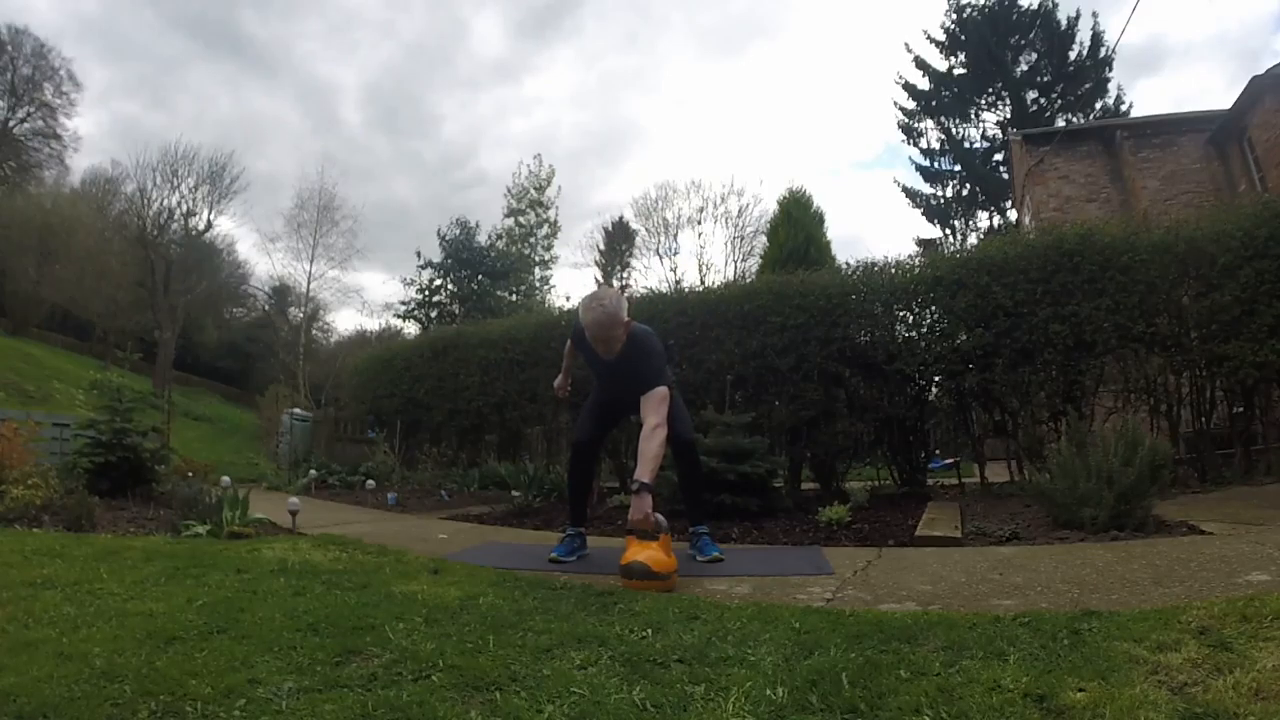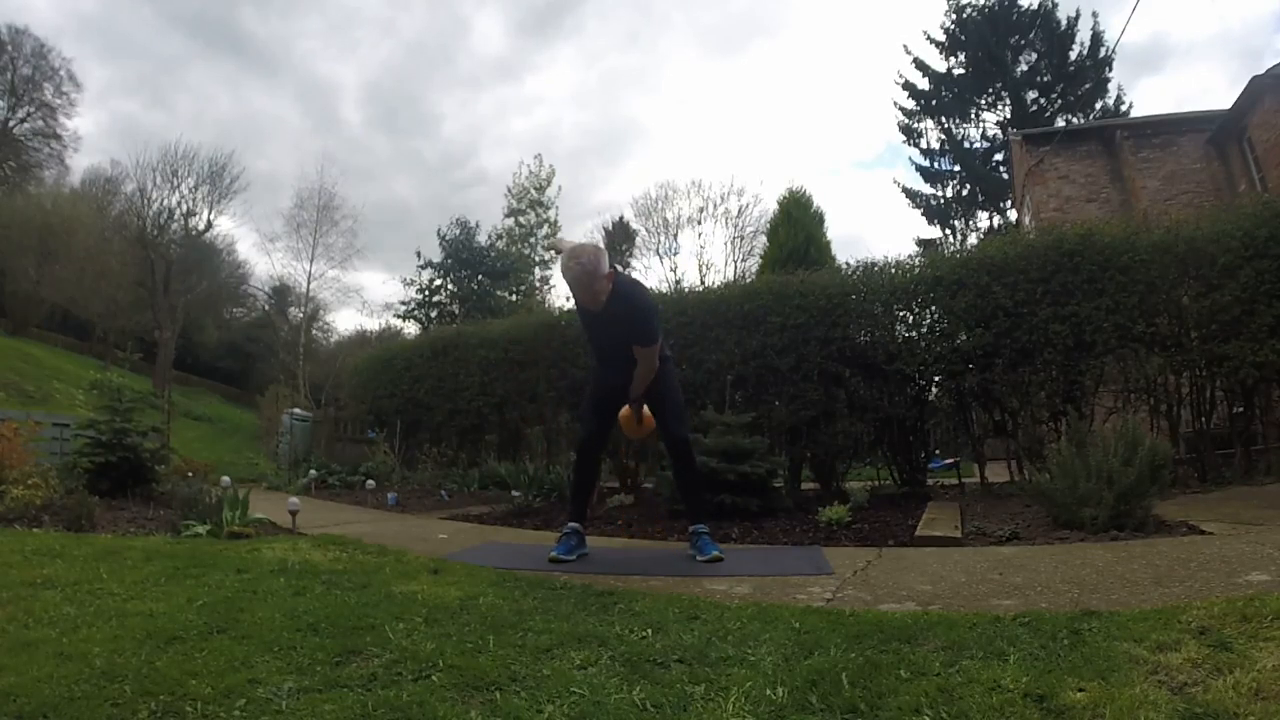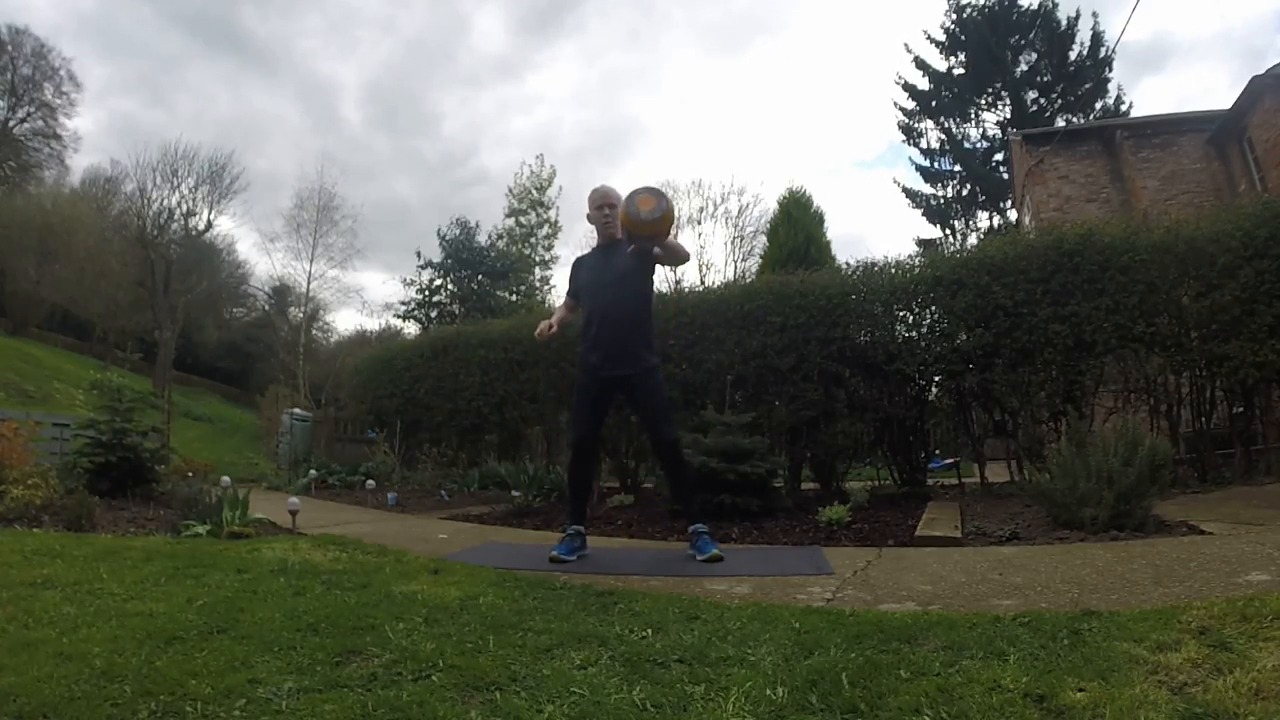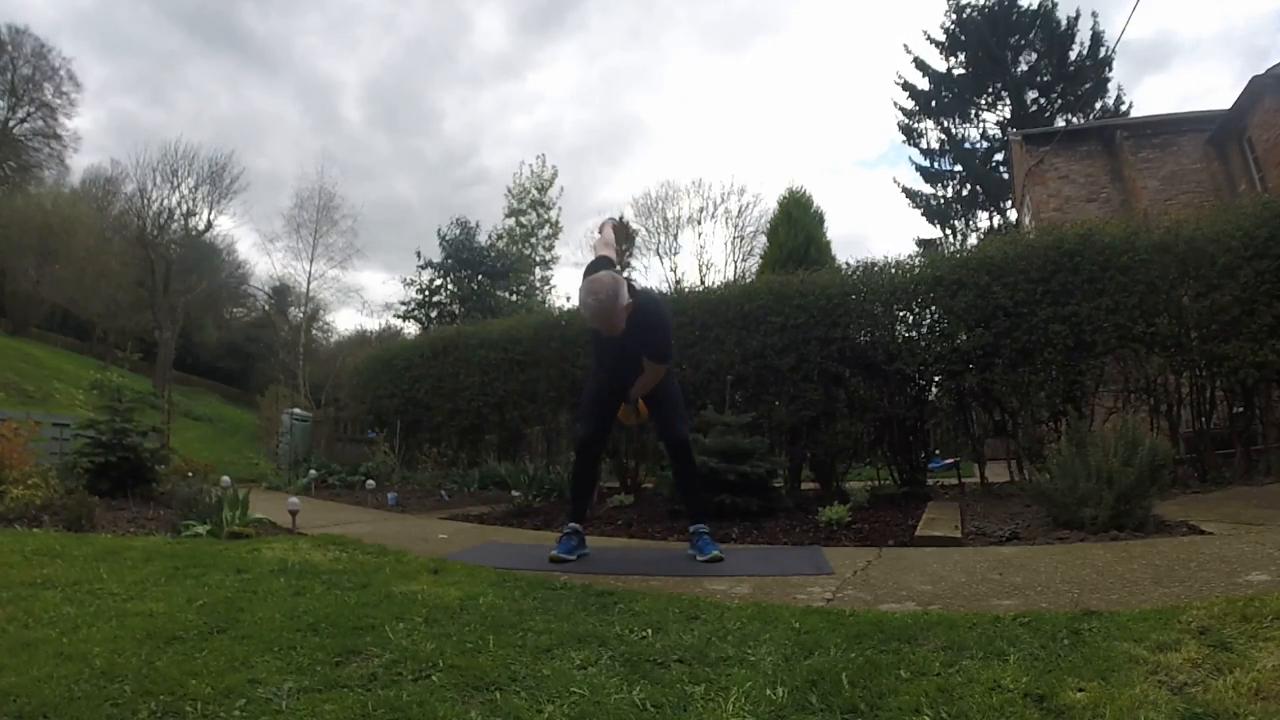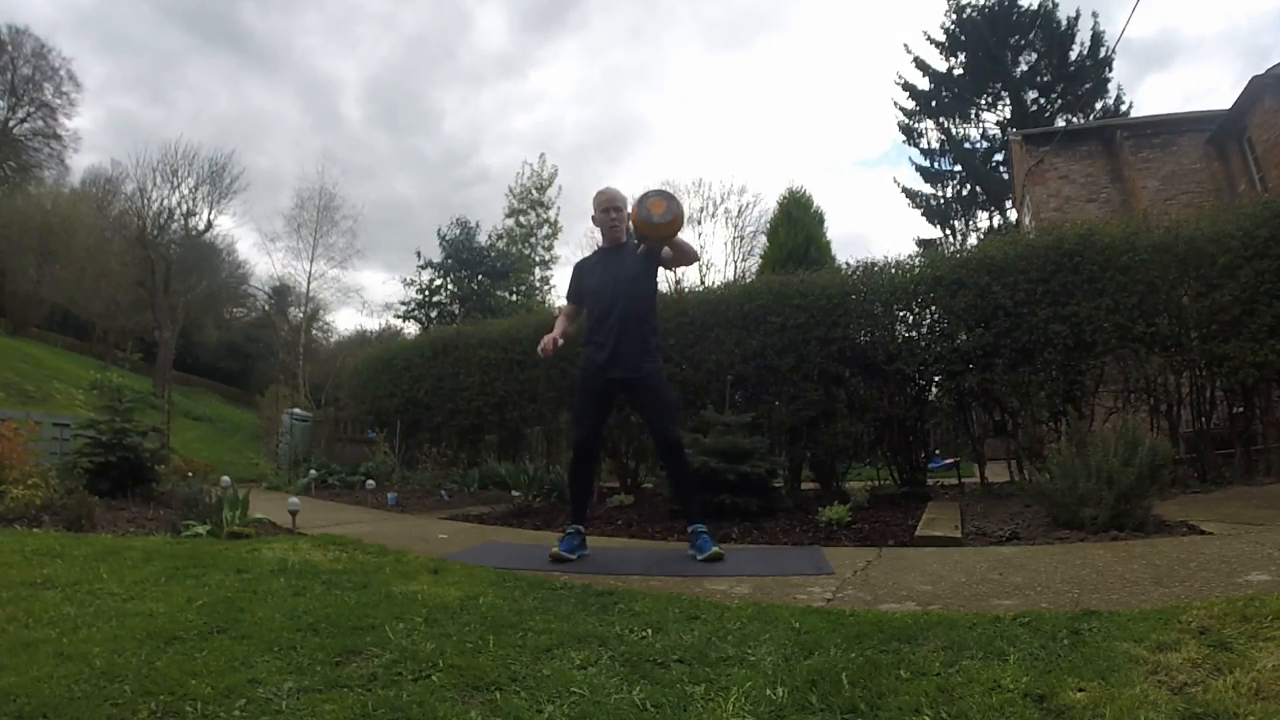
dt=1s
person 1, frame 1
left shoulder: (647, 346)
right shoulder: (583, 332)
left elbow: (655, 424)
left wrist: (642, 488)
right wrist: (564, 375)
left hip: (654, 391)
right hip: (608, 391)
left knee: (685, 441)
right knee: (582, 443)
left ankle: (699, 532)
right ankle: (576, 533)
person 1, frame 2
left shoulder: (636, 300)
right shoulder: (582, 275)
left elbow: (648, 364)
right elbow: (576, 250)
left wrist: (635, 401)
right wrist: (564, 250)
left hip: (651, 368)
right hip: (608, 372)
left knee: (678, 440)
right knee: (588, 442)
left ankle: (699, 532)
right ankle: (574, 532)
person 1, frame 3
left shoulder: (640, 250)
right shoulder: (582, 264)
left elbow: (680, 257)
right elbow: (570, 305)
left wrist: (659, 236)
right wrist: (552, 321)
left hip: (639, 366)
right hip: (593, 368)
left knee: (666, 444)
right knee: (582, 446)
left ankle: (697, 530)
right ankle: (575, 532)
person 1, frame 4
left shoulder: (654, 314)
right shoulder: (595, 284)
left elbow: (654, 374)
right elbow: (605, 247)
left wrist: (630, 398)
right wrist: (607, 226)
left hip: (650, 373)
right hip: (606, 373)
left knee: (678, 441)
right knee: (587, 443)
left ankle: (699, 532)
right ankle: (574, 531)
person 1, frame 5
left shoulder: (645, 250)
right shoulder: (585, 267)
left elbow: (690, 256)
right elbow: (569, 312)
left wrist: (666, 235)
right wrist: (555, 333)
left hip: (643, 367)
right hip: (597, 368)
left knee: (670, 443)
right knee: (583, 445)
left ankle: (697, 530)
right ankle: (576, 531)
